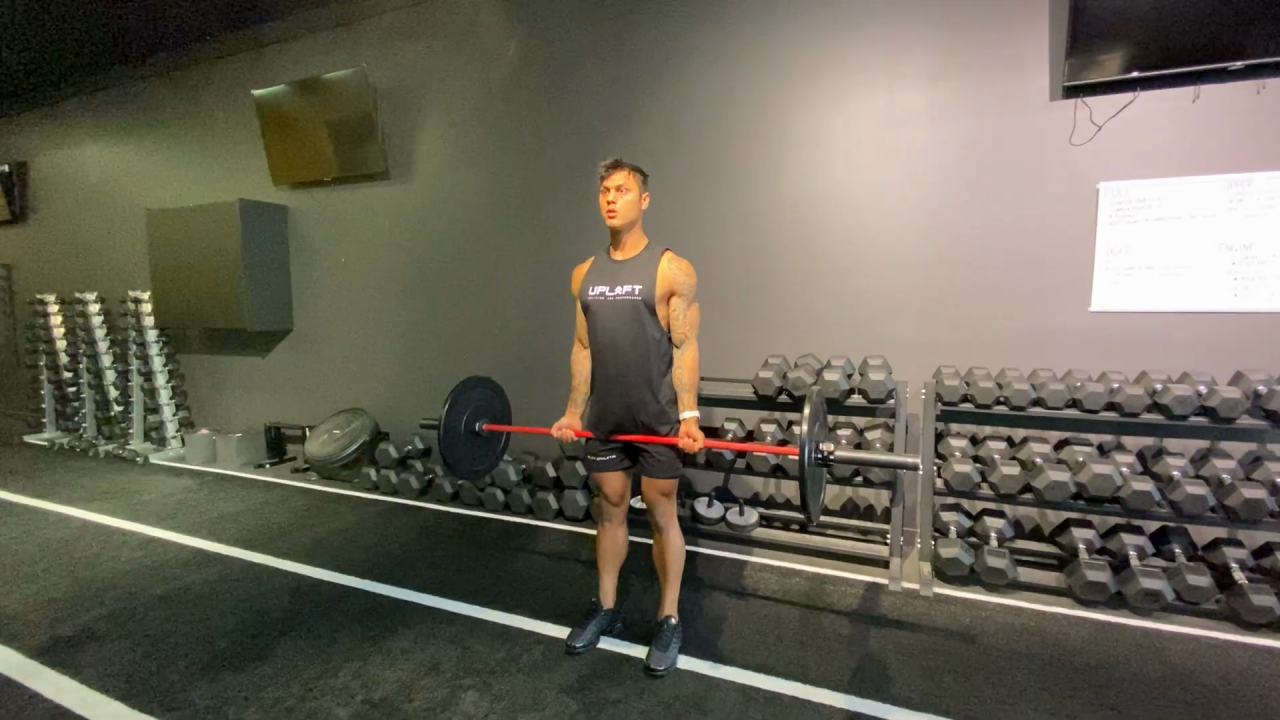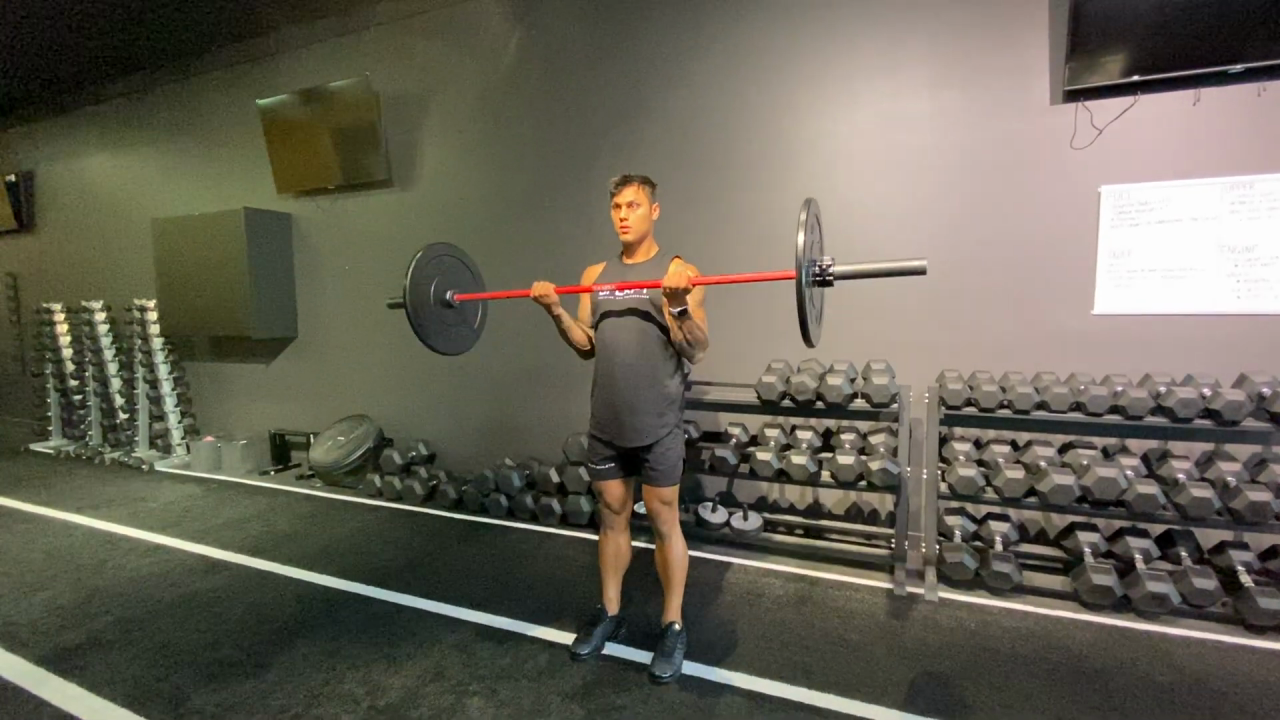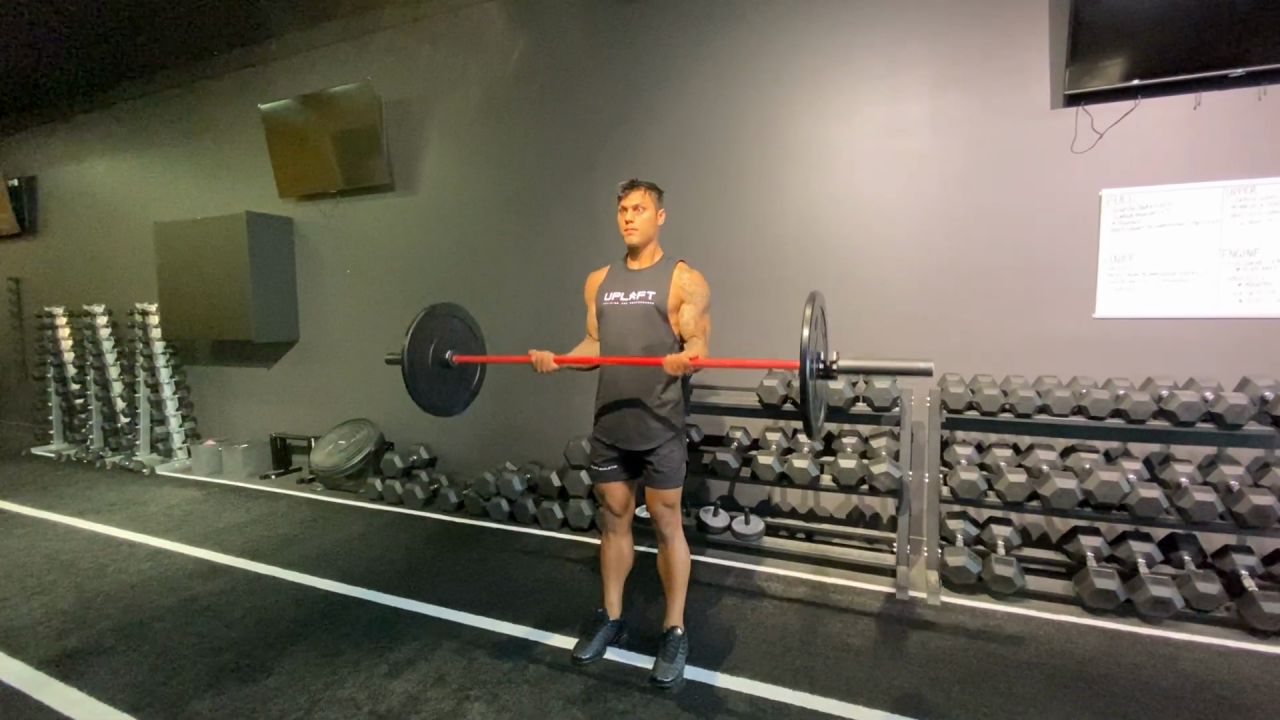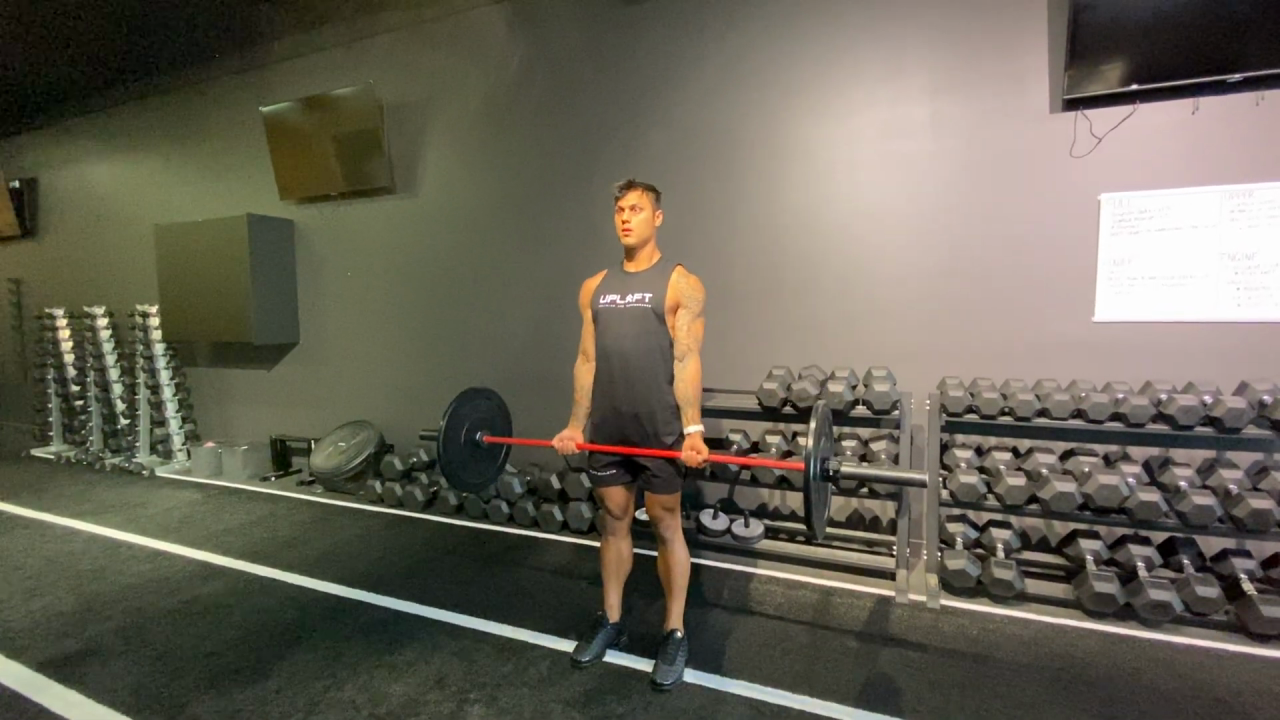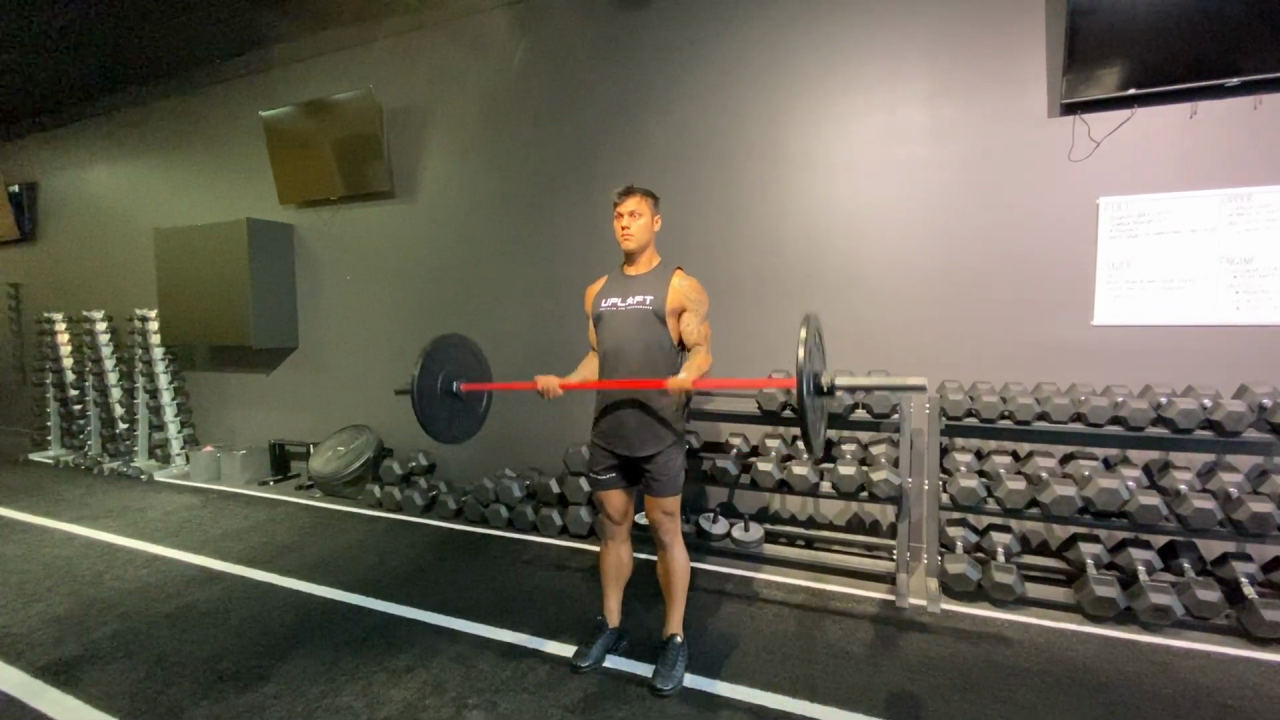
dt=1s
person 1, frame 1
left shoulder: (672, 270)
right shoulder: (585, 274)
left elbow: (685, 347)
right elbow: (584, 348)
left wrist: (688, 414)
right wrist: (573, 411)
left hip: (657, 418)
right hip: (605, 418)
left knee: (661, 517)
right knee: (609, 511)
left ankle: (669, 620)
right ankle: (605, 608)
person 1, frame 2
left shoulder: (677, 271)
right shoulder: (594, 275)
left elbow: (696, 350)
right elbow: (587, 346)
left wrist: (679, 304)
right wrist: (555, 311)
left hip: (657, 422)
right hip: (606, 421)
left knee: (664, 522)
right knee: (611, 516)
left ankle: (673, 626)
right ankle: (609, 613)
person 1, frame 3
left shoulder: (684, 279)
right shoulder: (599, 280)
left elbow: (698, 345)
right elbow: (596, 344)
left wrist: (684, 359)
right wrist: (558, 359)
left hip: (661, 426)
right hip: (609, 423)
left knee: (666, 524)
right knee: (613, 519)
left ankle: (675, 631)
right ankle: (611, 617)
person 1, frame 4
left shoulder: (681, 284)
right shoulder: (594, 287)
left elbow: (687, 361)
right elbow: (587, 359)
left wrist: (693, 429)
right wrist: (575, 424)
left hip: (660, 432)
right hip: (606, 431)
left knee: (666, 528)
right knee: (613, 524)
left ankle: (674, 634)
right ankle: (611, 621)
person 1, frame 5
left shoulder: (682, 286)
right shoulder: (597, 291)
left elbow: (701, 355)
left wrist: (688, 378)
right wrist: (564, 382)
left hip: (659, 433)
right hip: (607, 432)
left knee: (666, 532)
right knee: (613, 527)
left ankle: (674, 639)
right ankle: (610, 625)
